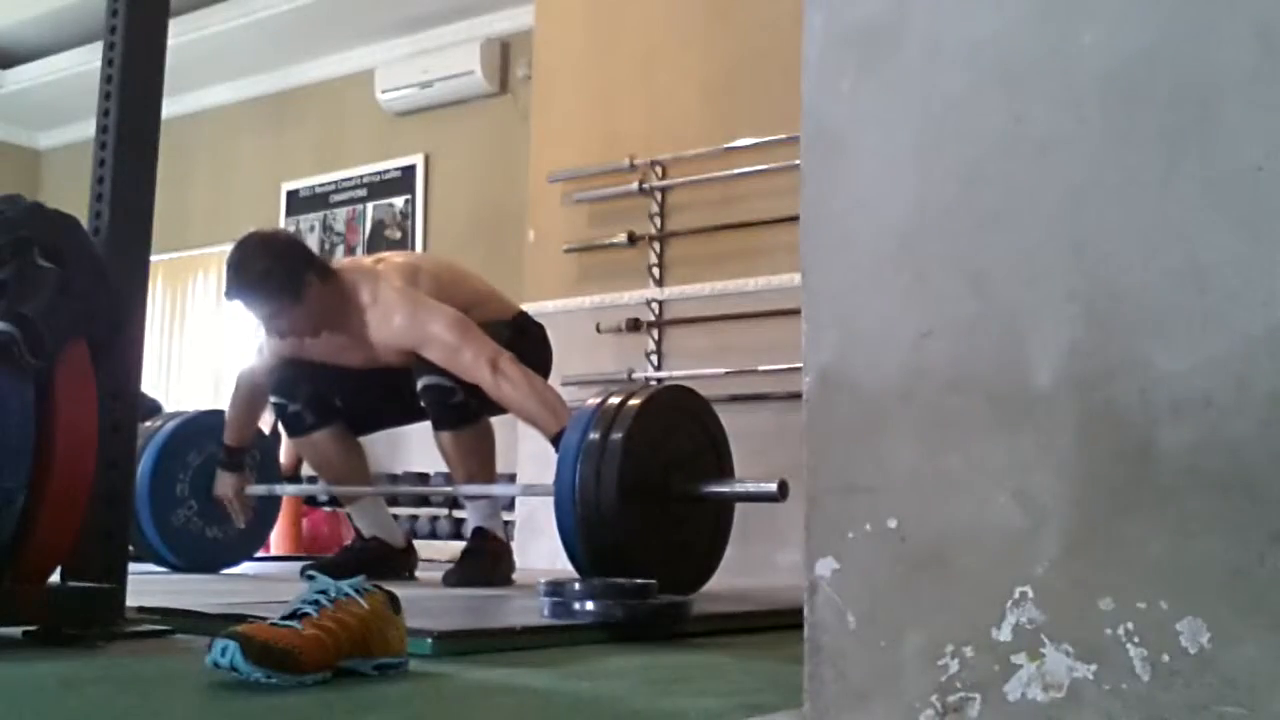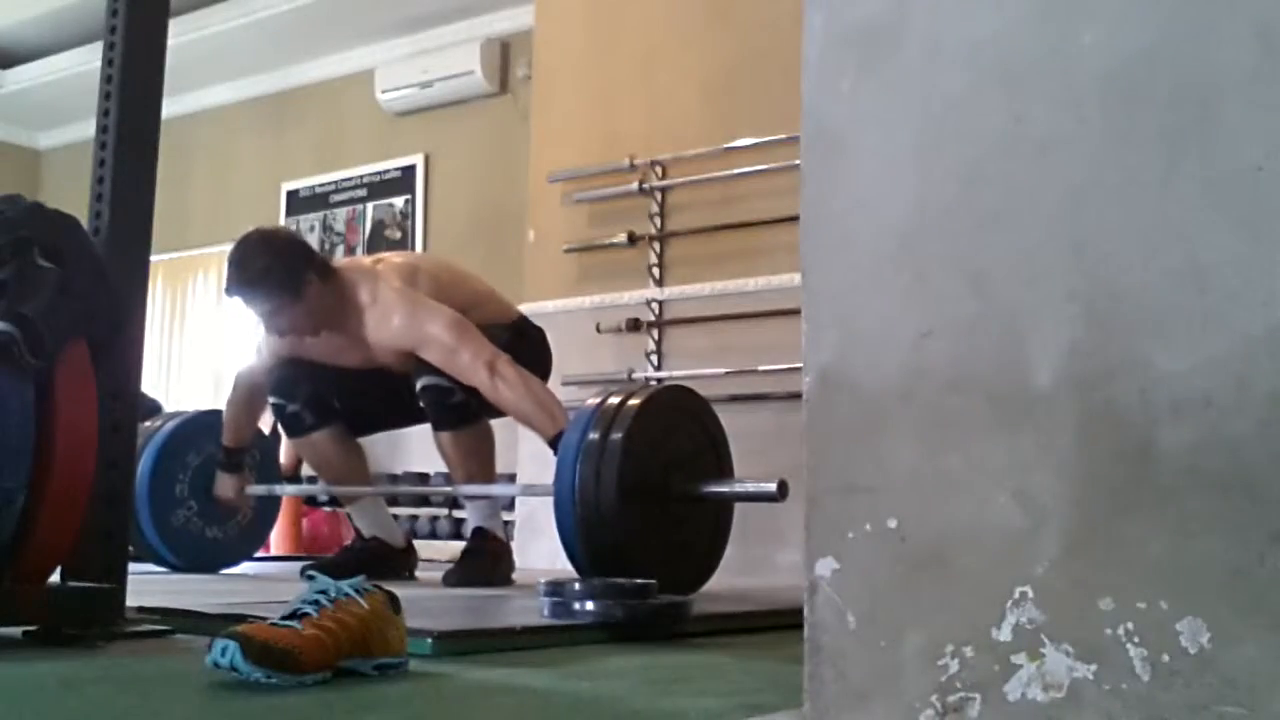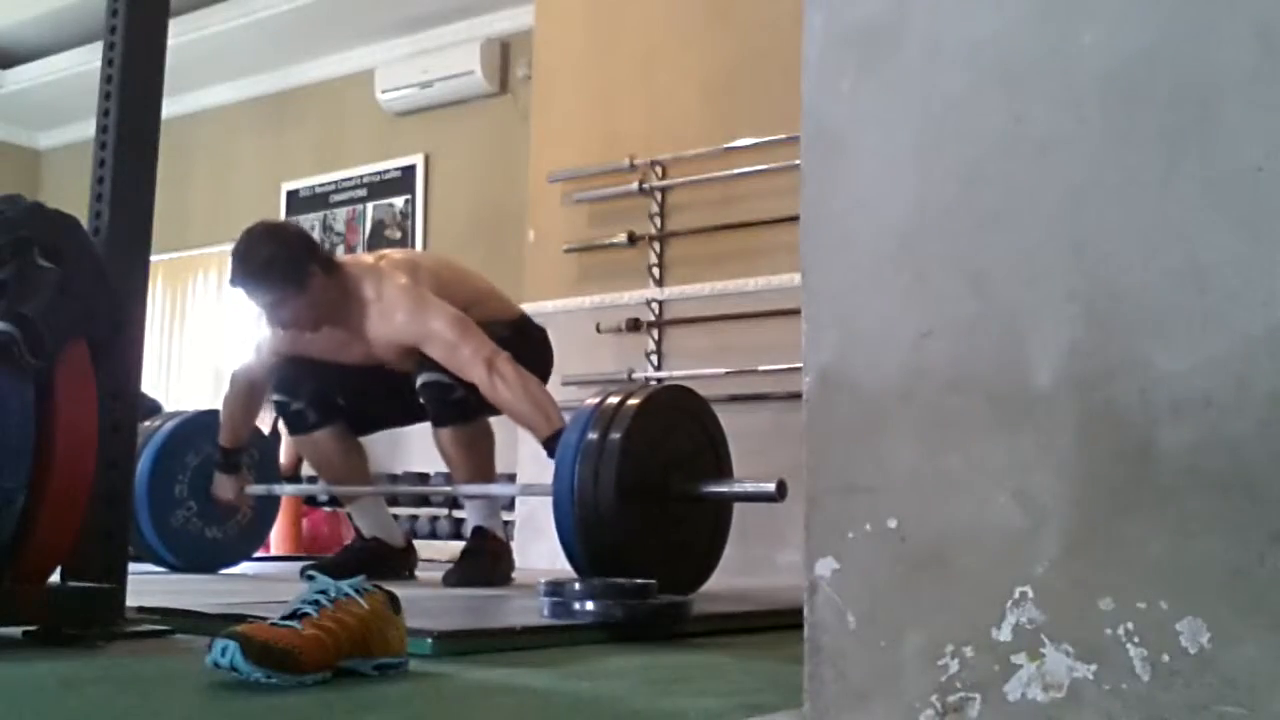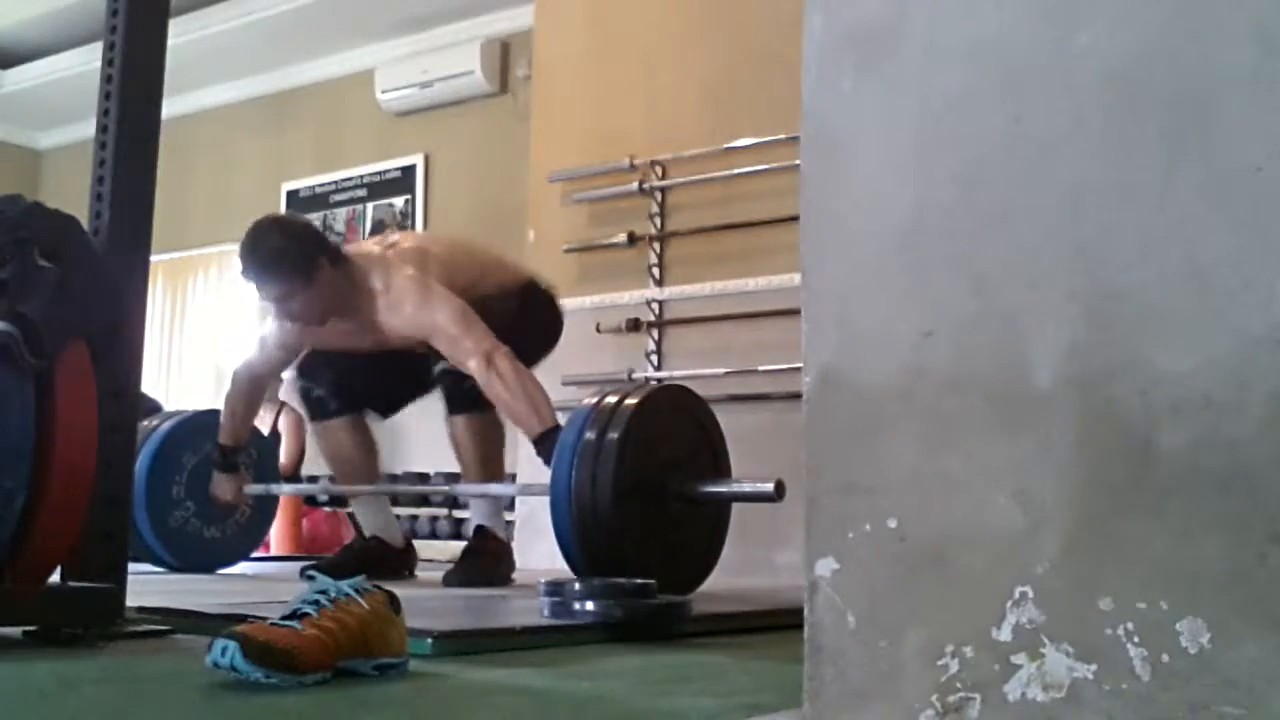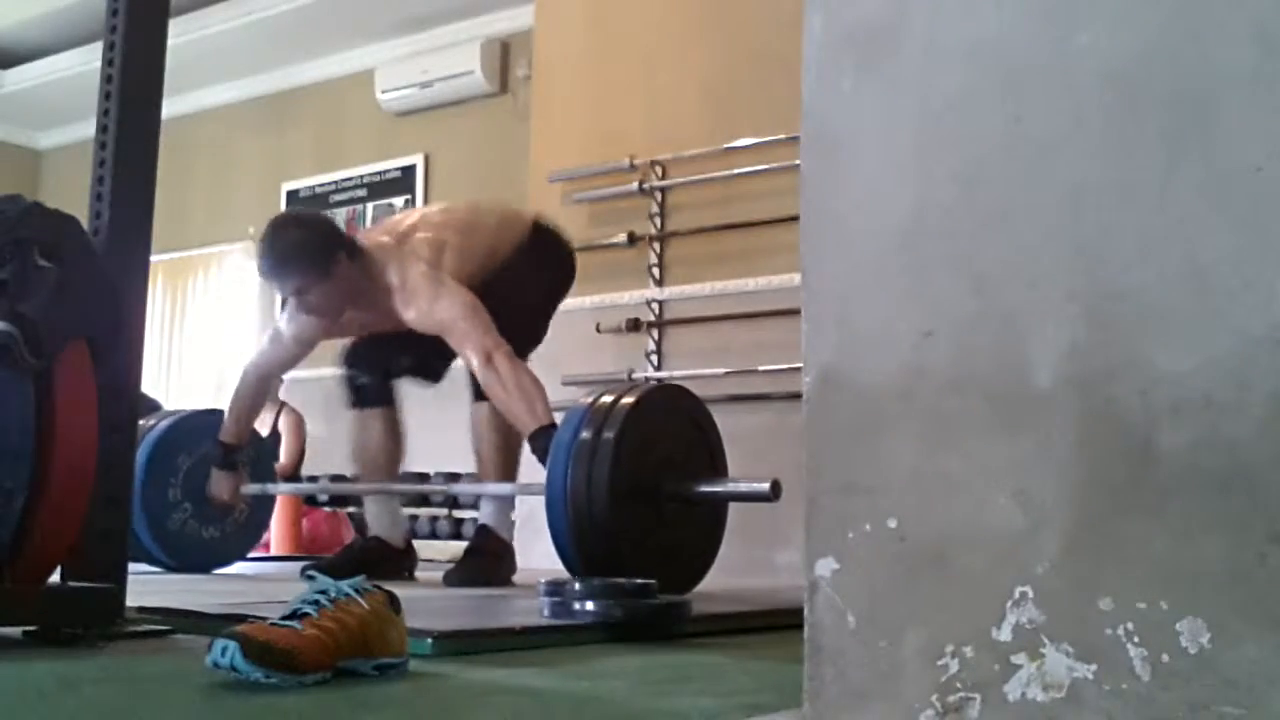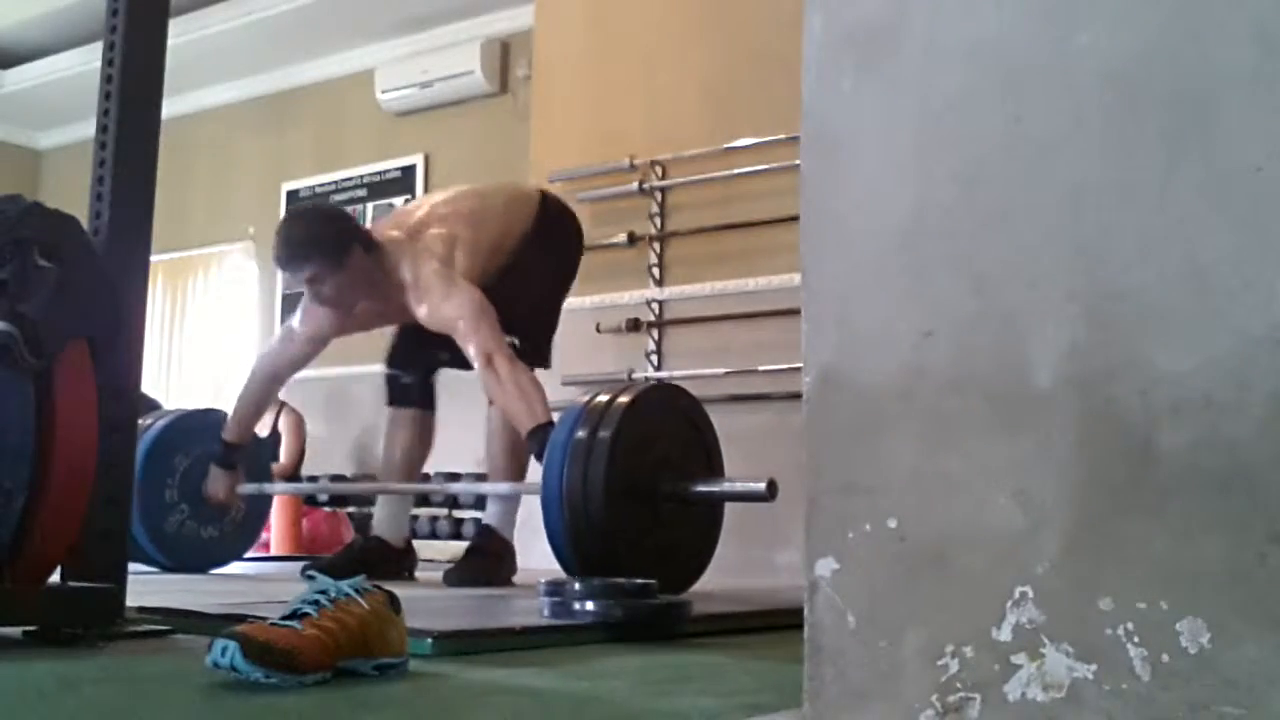
dt=0.1s
person 1, frame 1
left shoulder: (397, 305)
right shoulder: (300, 329)
left elbow: (495, 369)
right elbow: (252, 381)
right wrist: (230, 464)
left knee: (440, 380)
right knee: (295, 392)
left ankle: (488, 538)
right ankle: (384, 537)
person 1, frame 2
left shoulder: (394, 311)
right shoulder: (293, 328)
left elbow: (492, 371)
right elbow: (249, 382)
right wrist: (230, 466)
left hip: (509, 345)
left knee: (439, 383)
right knee: (290, 394)
left ankle: (487, 540)
right ankle: (384, 543)
person 1, frame 3
left shoulder: (397, 305)
right shoulder: (298, 323)
left elbow: (491, 370)
right elbow: (248, 382)
right wrist: (228, 464)
left hip: (506, 340)
left knee: (441, 379)
right knee: (296, 392)
left ankle: (488, 538)
right ankle: (383, 541)
person 1, frame 4
left shoulder: (404, 296)
right shoulder: (302, 315)
left elbow: (489, 363)
right elbow: (252, 375)
left wrist: (557, 448)
right wrist: (227, 462)
left hip: (518, 313)
left knee: (457, 369)
right knee: (320, 380)
left ankle: (490, 538)
right ankle: (384, 539)
person 1, frame 5
left shoulder: (417, 284)
right shoulder: (318, 303)
left elbow: (495, 362)
right elbow: (261, 371)
left wrist: (552, 448)
right wrist: (226, 461)
left hip: (527, 255)
right hip: (477, 258)
left knee: (488, 368)
right knee: (367, 371)
left ankle: (494, 539)
right ankle: (385, 540)
person 1, frame 6
left shoulder: (429, 282)
right shoulder: (330, 300)
left elbow: (495, 363)
right elbow: (272, 367)
left wrist: (548, 445)
right wrist: (226, 459)
left hip: (539, 234)
right hip: (488, 243)
left knee: (497, 364)
right knee: (408, 374)
left ankle: (496, 538)
right ankle: (388, 539)
